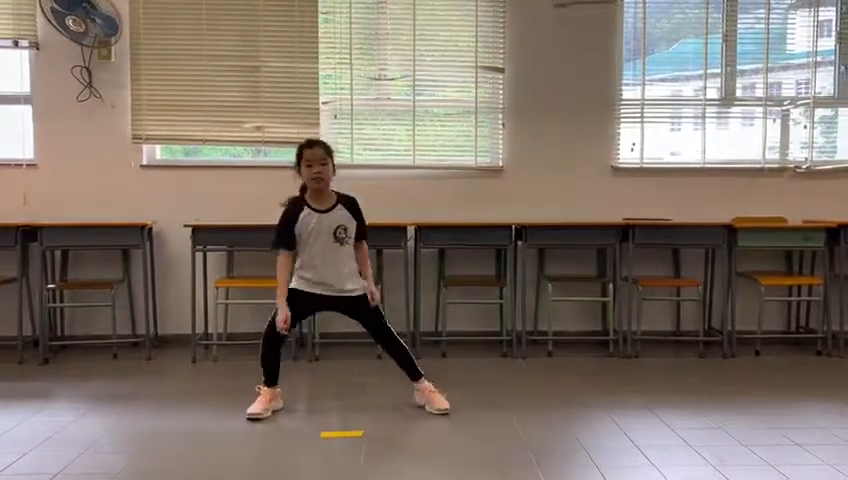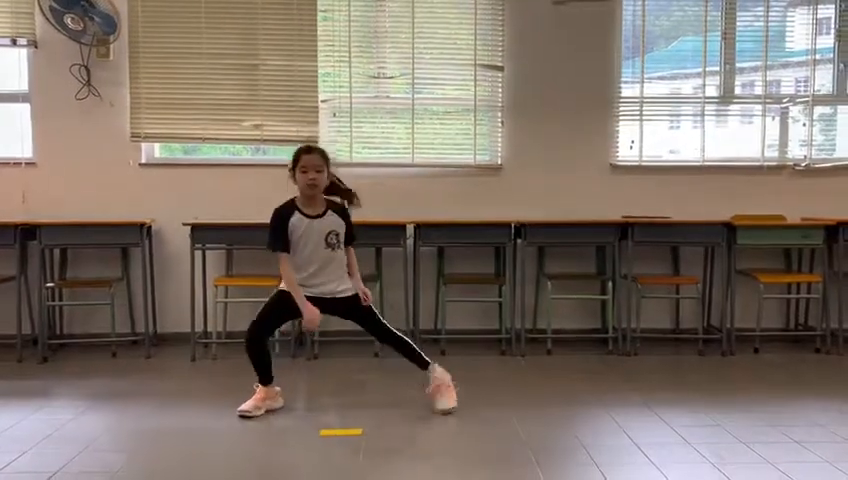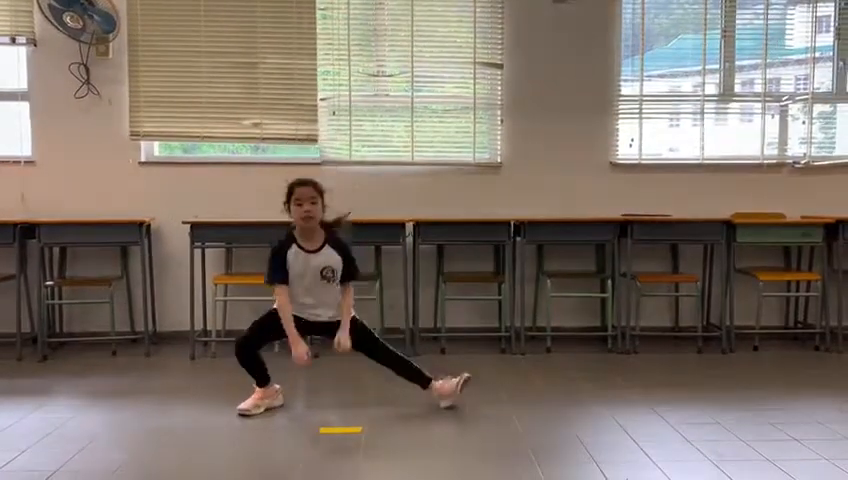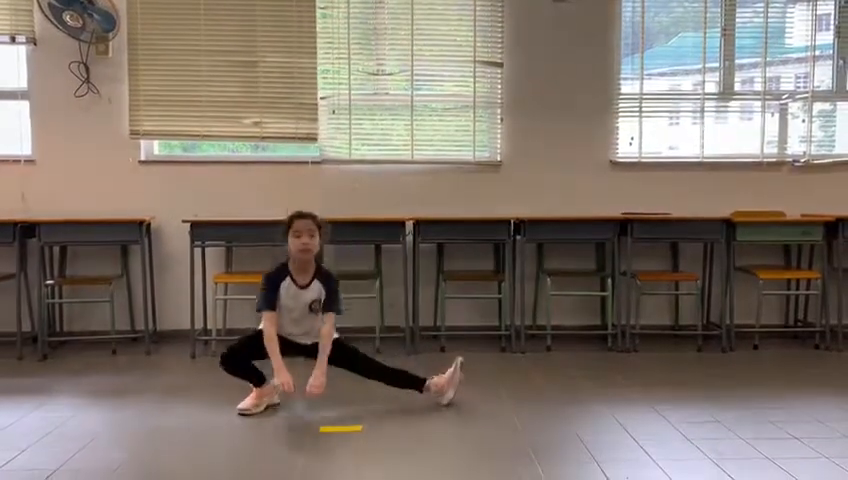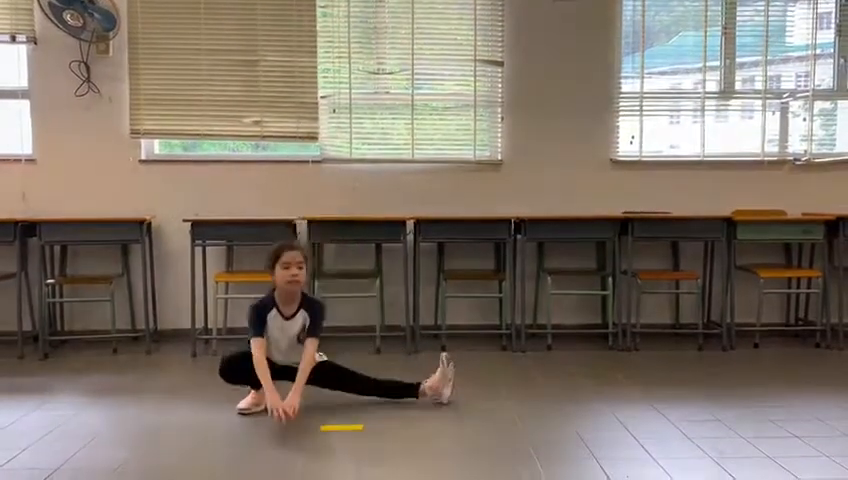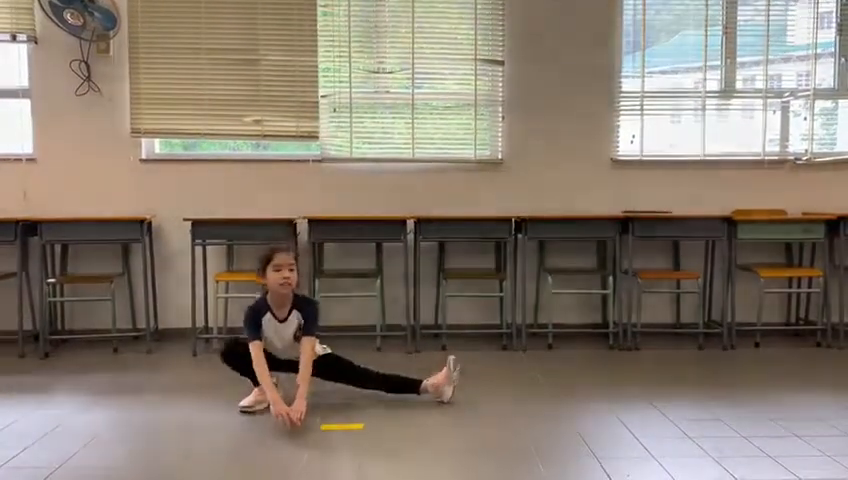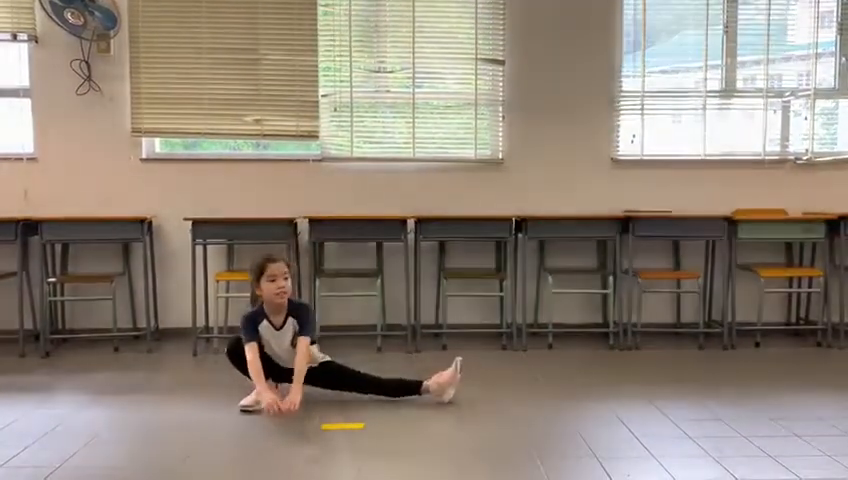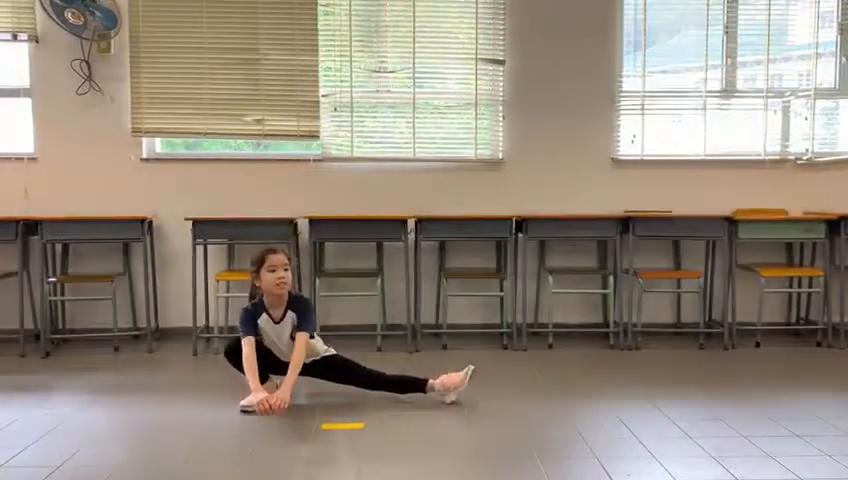
dt=0.2s
person 1, frame 1
left shoulder: (349, 205)
right shoulder: (294, 212)
left elbow: (360, 245)
right elbow: (284, 258)
left wrist: (369, 282)
right wrist: (282, 304)
left hip: (349, 288)
right hip: (306, 287)
left knee: (385, 335)
right knee: (272, 334)
left ankle: (422, 386)
right ankle: (270, 393)
person 1, frame 2
left shoulder: (339, 213)
right shoulder: (283, 215)
right elbow: (284, 263)
left wrist: (357, 282)
right wrist: (304, 306)
left hip: (339, 290)
right hip: (298, 289)
left knee: (382, 331)
right knee: (255, 334)
left ankle: (434, 375)
right ankle: (267, 391)
person 1, frame 3
left shoulder: (339, 247)
right shoulder: (282, 249)
left elbow: (347, 290)
right elbow: (281, 296)
left wrist: (344, 329)
right wrist: (295, 340)
left hip: (333, 315)
right hip: (293, 312)
left knee: (378, 349)
right knee: (243, 346)
left ankle: (435, 387)
right ankle: (267, 391)
person 1, frame 4
left shoulder: (327, 280)
right shoulder: (274, 278)
left elbow: (327, 326)
right elbow: (269, 325)
left wrist: (320, 371)
right wrist: (279, 370)
left hip: (316, 337)
right hip: (280, 336)
left knee: (367, 366)
right knee: (229, 359)
left ankle: (431, 386)
right ankle: (263, 389)
person 1, frame 5
left shoulder: (314, 307)
right shoulder: (260, 309)
left elbow: (309, 352)
right elbow: (258, 353)
left wrist: (295, 394)
right wrist: (272, 394)
left hip: (306, 363)
right hip: (272, 363)
left knee: (363, 383)
right knee: (228, 369)
left ankle: (425, 389)
right ankle: (259, 392)
person 1, frame 6
left shoulder: (307, 306)
right shoulder: (255, 312)
left elbow: (307, 351)
right elbow: (257, 356)
left wrist: (301, 398)
right wrist: (275, 400)
left hip: (311, 357)
right hip: (274, 358)
left knee: (362, 376)
right knee: (230, 351)
left ankle: (428, 386)
right ankle: (261, 389)
person 1, frame 7
left shoulder: (302, 311)
right shoulder: (251, 319)
left elbow: (303, 350)
right elbow: (252, 357)
left wrist: (296, 390)
right wrist: (266, 391)
left hip: (312, 365)
right hip: (275, 366)
left knee: (366, 383)
right knee: (234, 347)
left ankle: (430, 386)
right ankle: (265, 389)
person 1, frame 8
left shoulder: (302, 305)
right shoulder: (251, 313)
left elbow: (301, 345)
right elbow: (248, 351)
left wrist: (286, 388)
right wrist: (257, 389)
left hip: (315, 358)
right hip: (277, 360)
left knee: (371, 379)
right knee: (234, 349)
left ankle: (435, 385)
right ankle: (266, 385)
